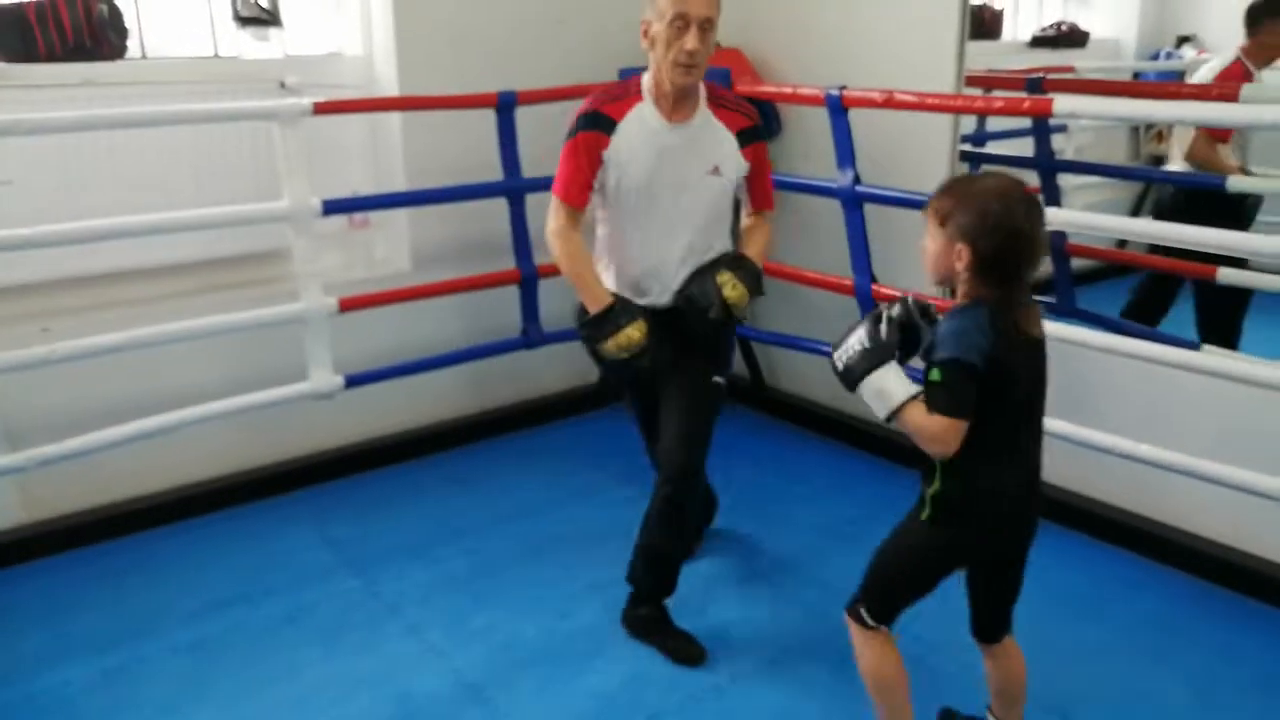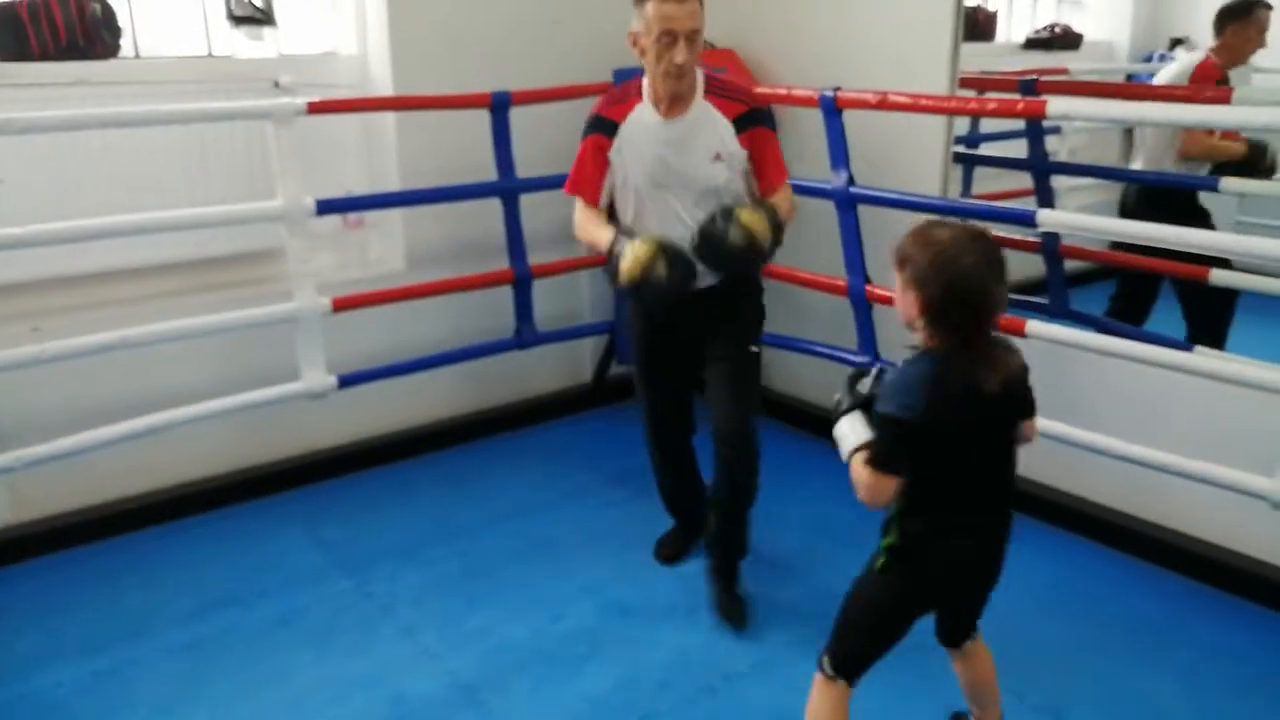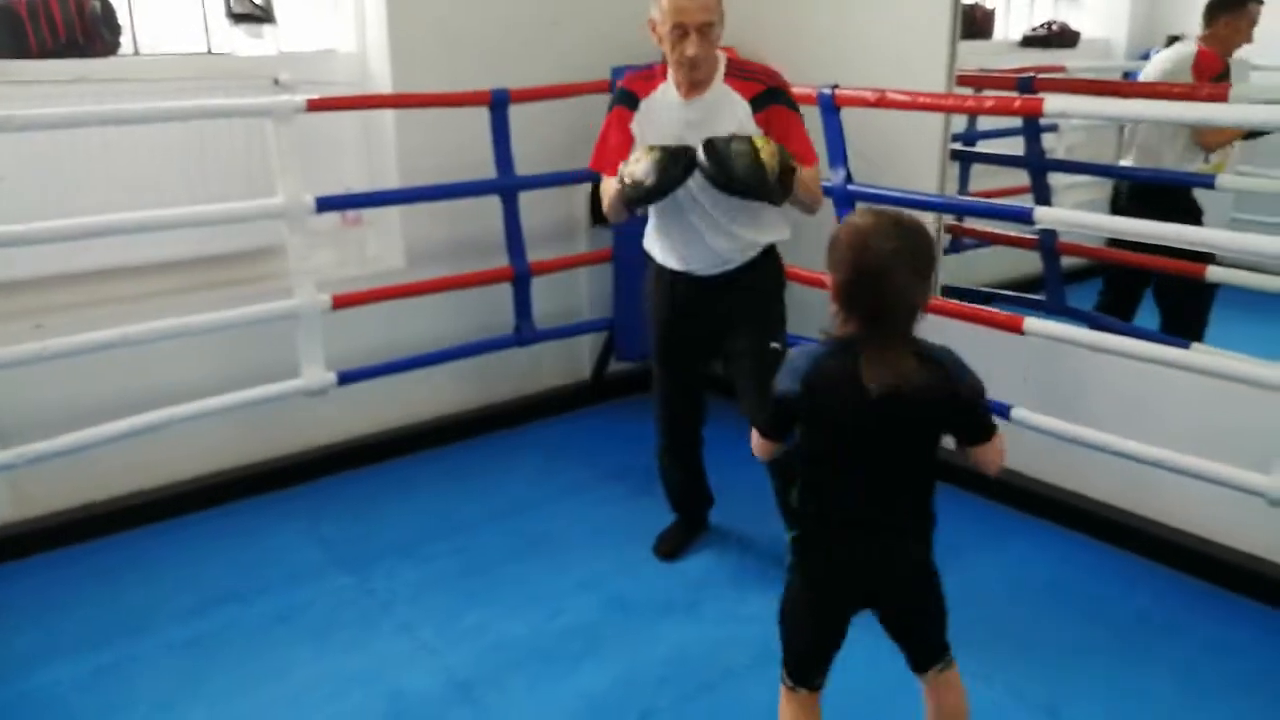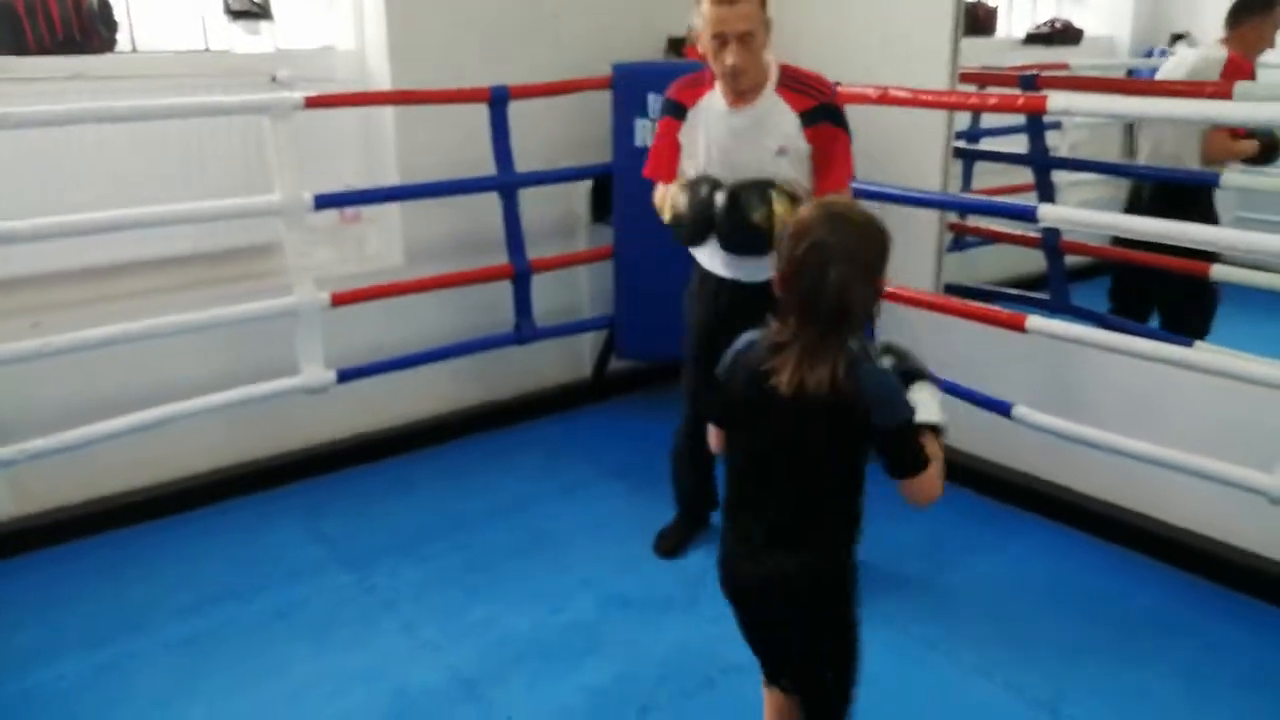
dt=0.2s
person 1, frame 1
left shoulder: (737, 120)
right shoulder: (604, 116)
left elbow: (758, 217)
right elbow: (561, 224)
left wrist: (742, 270)
right wrist: (603, 311)
left hip: (701, 317)
right hip: (629, 317)
left knee: (683, 458)
right knee: (661, 445)
left ankle: (646, 604)
right ankle: (692, 518)
person 1, frame 2
left shoulder: (739, 108)
right shoulder: (611, 117)
left elbow: (782, 199)
right elbow: (584, 216)
left wrist: (764, 222)
right wrist: (620, 248)
left hip: (728, 290)
right hip: (654, 295)
left knee: (735, 428)
right knee: (663, 422)
left ankle: (725, 560)
right ankle: (688, 515)
person 1, frame 3
left shoulder: (761, 90)
right shoulder: (634, 96)
left elbow: (812, 192)
right elbow: (610, 203)
left wrist: (776, 171)
right wrist: (633, 185)
left hip: (749, 277)
right hip: (673, 278)
left knee: (770, 413)
right knee: (675, 408)
right ankle: (689, 511)
person 1, frame 4
left shoulder: (811, 101)
right shoulder: (683, 101)
left elbow: (836, 199)
right elbow: (663, 192)
left wrist: (787, 215)
right wrist: (681, 206)
right hip: (716, 280)
right knee: (695, 408)
right ankle: (693, 510)
person 2, frame 1
left shoulder: (963, 330)
right shoulder: (1023, 316)
left elbow: (941, 438)
left wrist: (879, 373)
right wrist: (927, 341)
left hip: (961, 507)
right hip: (1017, 505)
left knee: (866, 619)
right knee: (994, 632)
person 2, frame 2
left shoulder: (907, 384)
right shoulder: (1007, 363)
left elbow: (876, 491)
right elbow: (1024, 432)
left wrist: (855, 424)
left hip: (914, 558)
right hip: (984, 552)
left knee: (834, 675)
right knee: (960, 637)
person 2, frame 3
left shoulder: (807, 367)
right shoulder: (942, 373)
left elbow: (762, 448)
right elbow: (992, 460)
left hip: (819, 561)
right hip: (902, 559)
right knee: (934, 664)
person 2, frame 4
left shoulder: (745, 355)
right shoulder: (871, 383)
left elbow: (719, 443)
right elbow: (923, 491)
right wrist: (923, 402)
left hip: (741, 563)
right hip: (816, 575)
person 3, frame 1
left shoulder: (1222, 69)
right shoulder: (1237, 78)
right elbow: (1198, 150)
right wrist: (1240, 178)
left hip: (1176, 193)
right hip: (1197, 201)
left knee: (1159, 286)
right knee: (1228, 291)
person 3, frame 2
left shoulder: (1184, 64)
right shoulder: (1211, 73)
right elbow: (1192, 146)
left wrist: (1229, 145)
right wrist: (1244, 151)
left hip: (1139, 193)
right hip: (1169, 199)
left knee: (1133, 293)
right knee: (1215, 290)
person 3, frame 3
left shoulder: (1166, 57)
right shoulder: (1211, 62)
right elbow: (1209, 137)
left hip: (1129, 186)
right hip: (1163, 194)
left knee: (1121, 290)
right knee: (1191, 293)
person 3, frame 4
left shoulder: (1179, 59)
right shoulder: (1237, 68)
right elbow: (1215, 150)
left hip: (1145, 190)
right hip: (1184, 197)
left knee: (1132, 293)
right knee: (1192, 301)
